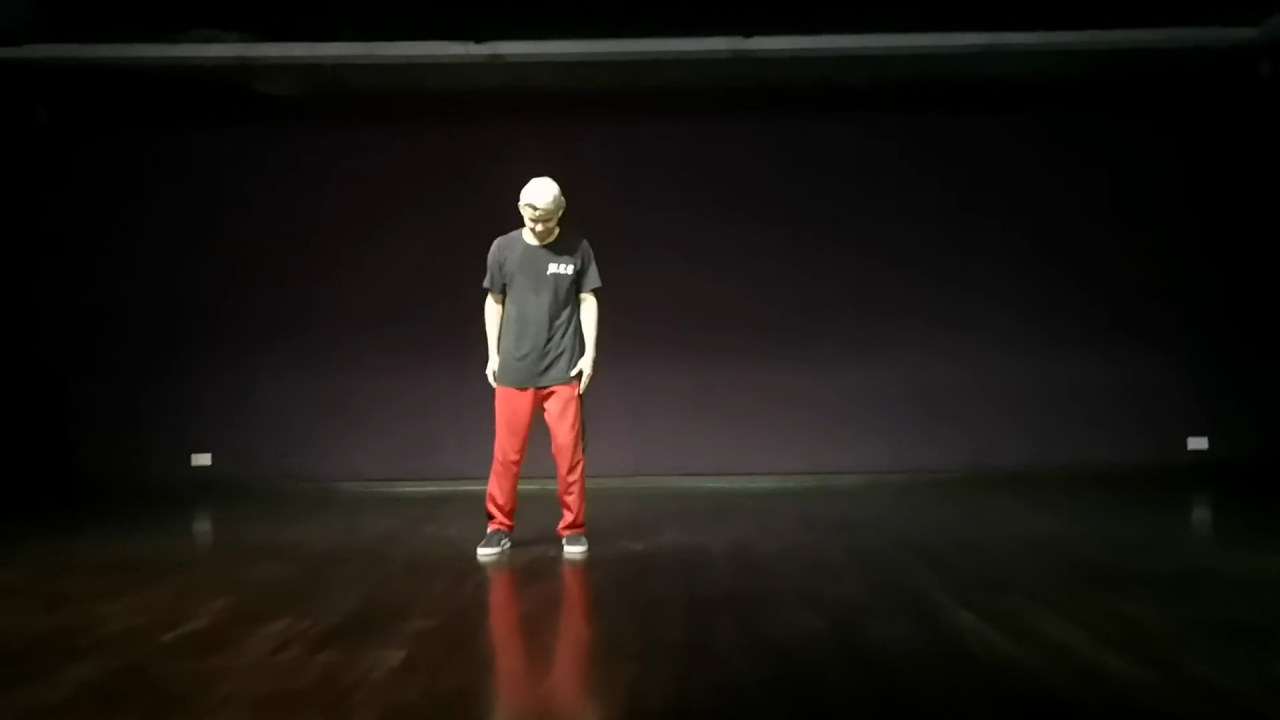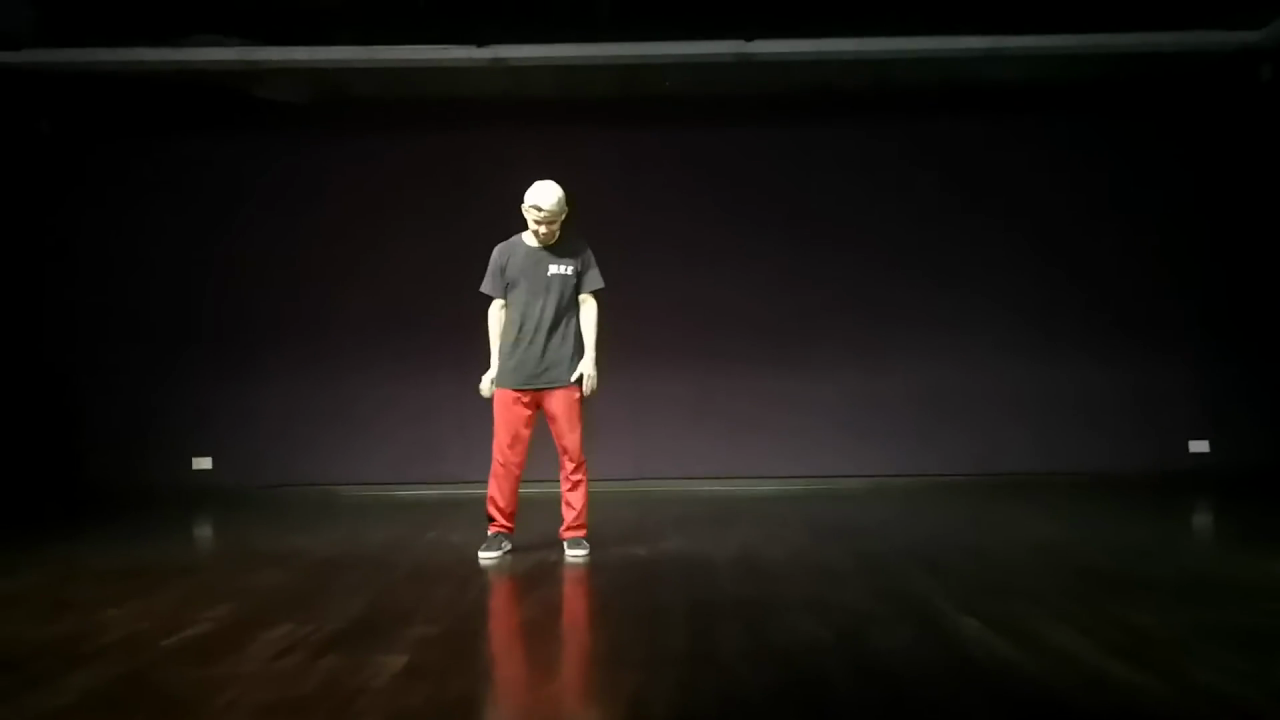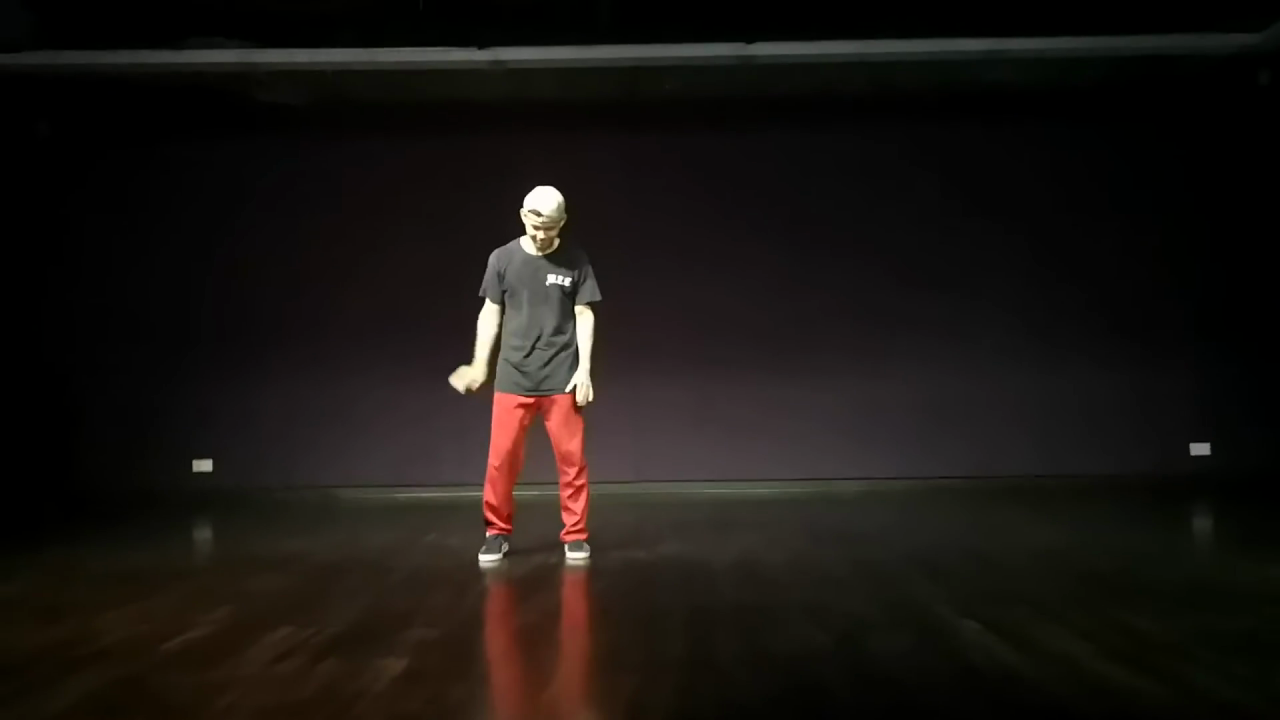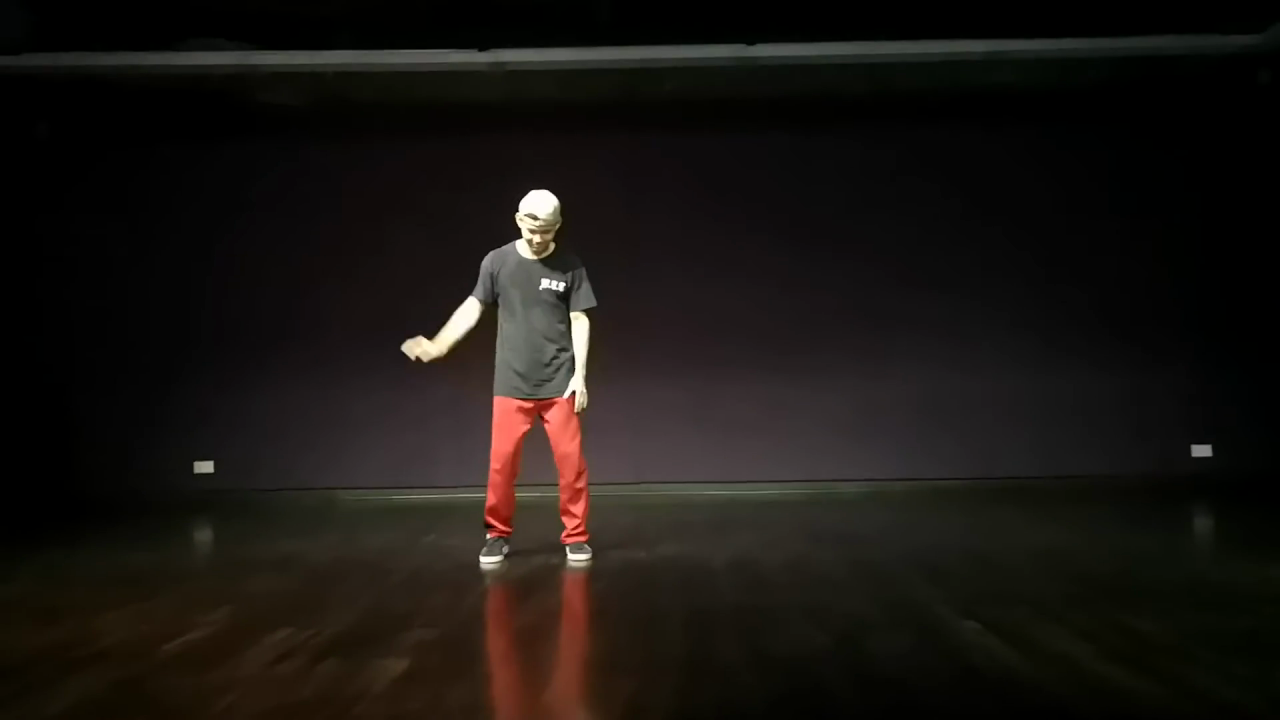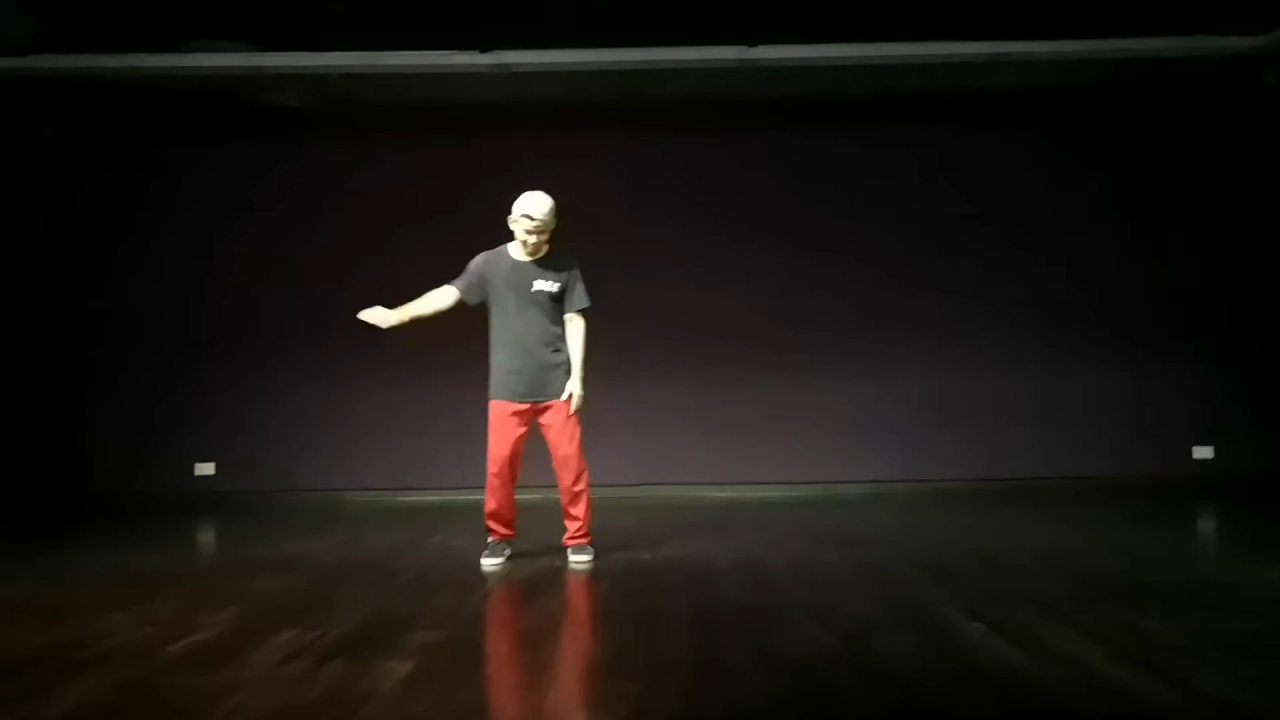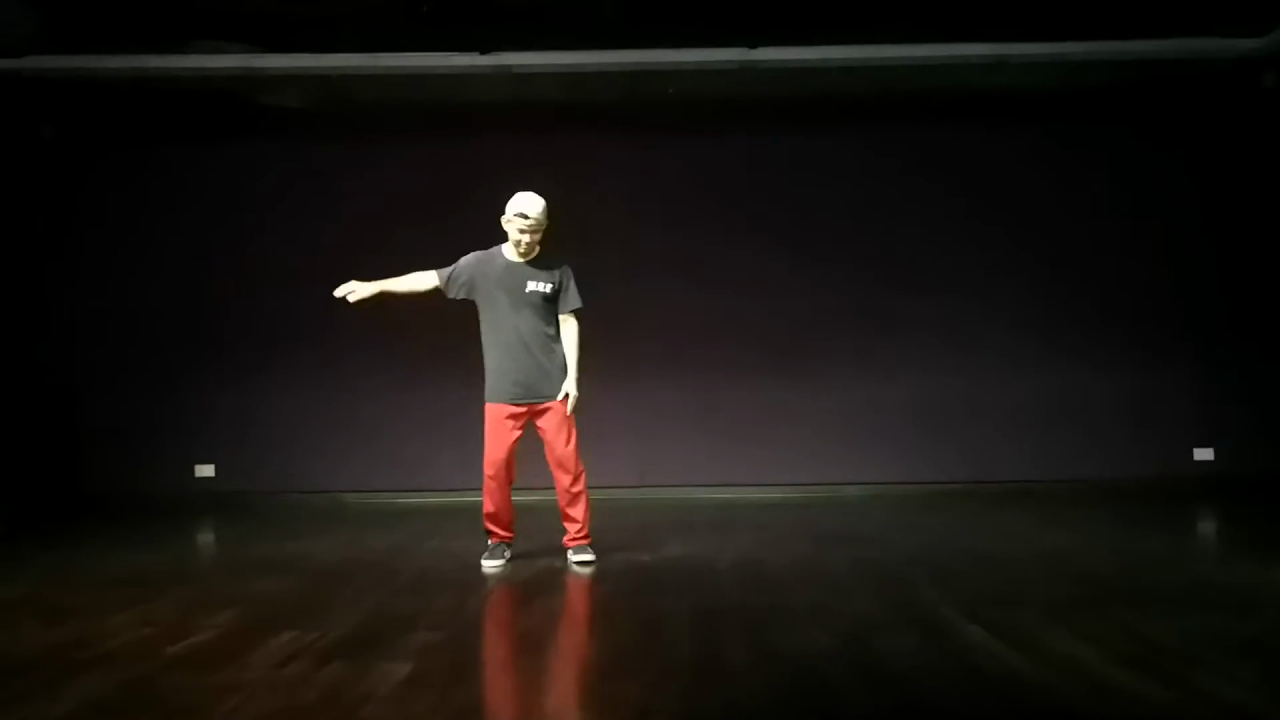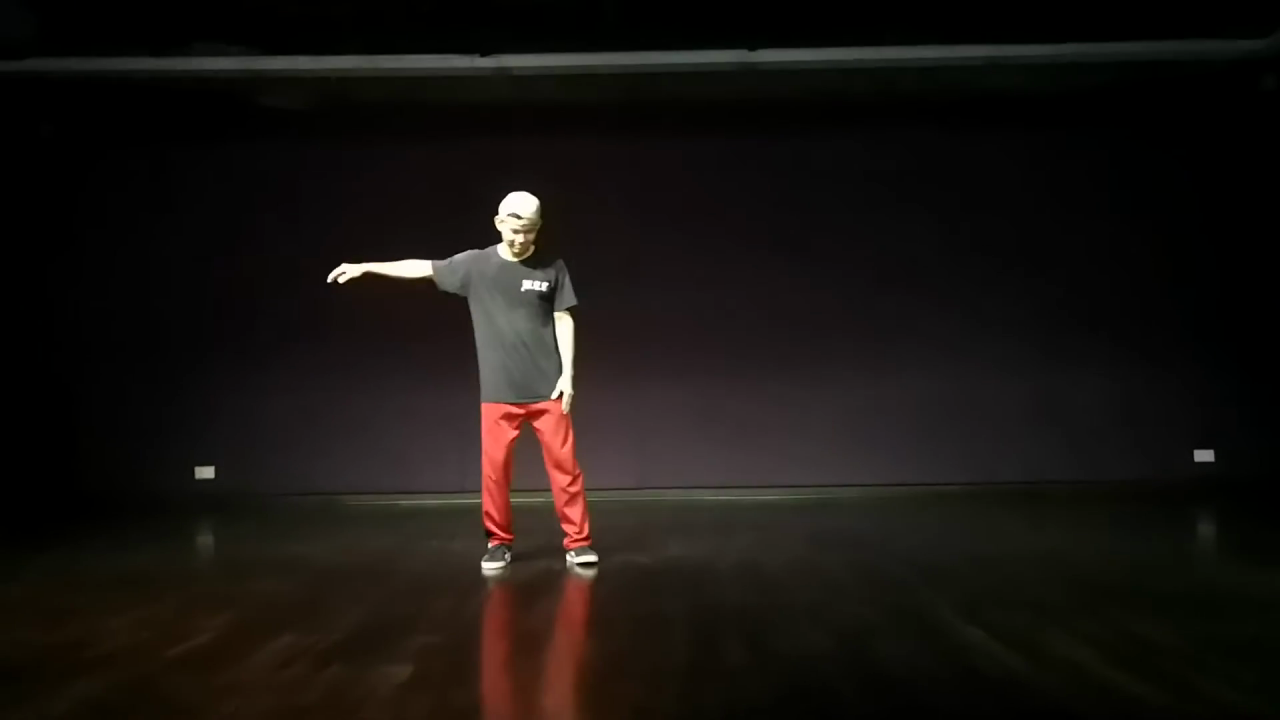
dt=0.1s
person 1, frame 1
left shoulder: (578, 249)
right shoulder: (502, 248)
left elbow: (588, 302)
right elbow: (494, 302)
left wrist: (589, 352)
right wrist: (492, 356)
left hip: (563, 369)
right hip: (514, 370)
left knee: (568, 451)
right knee: (506, 452)
left ankle: (572, 528)
right ankle: (499, 528)
person 1, frame 2
left shoulder: (578, 252)
right shoulder: (505, 253)
left elbow: (587, 303)
right elbow: (498, 308)
left wrist: (589, 356)
right wrist: (494, 363)
left hip: (562, 372)
right hip: (514, 373)
left knee: (571, 453)
right knee: (506, 454)
left ankle: (574, 531)
right ankle: (499, 530)
person 1, frame 3
left shoulder: (576, 261)
right shoulder: (503, 259)
left elbow: (584, 314)
right elbow: (492, 309)
left wrist: (584, 369)
right wrist: (479, 364)
left hip: (563, 379)
right hip: (513, 378)
left knee: (571, 458)
right knee: (502, 459)
left ankle: (575, 534)
right ankle: (497, 532)
person 1, frame 4
left shoulder: (570, 265)
right shoulder: (497, 261)
left elbow: (579, 319)
right elbow: (473, 306)
left wrist: (580, 373)
right wrist: (438, 345)
left hip: (559, 381)
right hip: (512, 382)
left knee: (570, 460)
right knee: (502, 462)
left ankle: (575, 537)
right ankle: (497, 534)
person 1, frame 5
left shoulder: (565, 268)
right shoulder: (489, 264)
left elbow: (575, 321)
right elbow: (448, 293)
left wrist: (577, 374)
right wrist: (399, 314)
left hip: (557, 385)
right hip: (508, 386)
left knee: (570, 462)
right knee: (500, 465)
left ankle: (578, 538)
right ankle: (499, 537)
person 1, frame 6
left shoulder: (557, 269)
right shoulder: (480, 264)
left elbow: (568, 322)
right elbow: (430, 280)
left wrist: (572, 375)
right wrist: (375, 286)
left hip: (551, 386)
right hip: (503, 389)
left knee: (567, 462)
right knee: (496, 466)
left ankle: (577, 539)
right ankle: (499, 539)
person 1, frame 7
left shoulder: (553, 267)
right shoulder: (474, 264)
left elbow: (564, 320)
right elbow: (421, 268)
left wrist: (568, 373)
right wrist: (365, 266)
left hip: (546, 386)
right hip: (500, 388)
left knee: (563, 463)
right knee: (495, 468)
left ankle: (577, 541)
right ankle: (499, 542)
